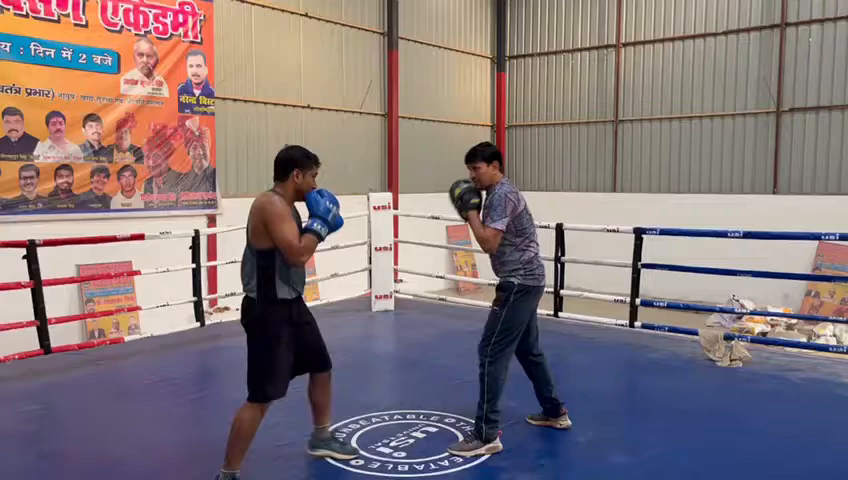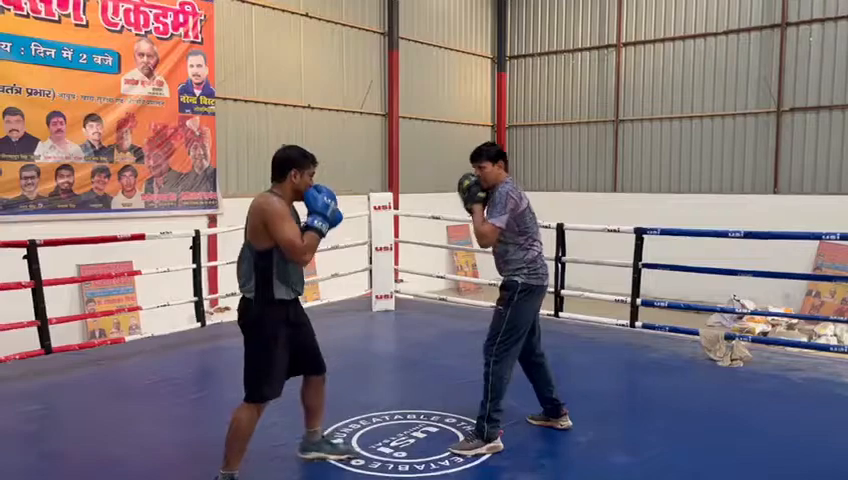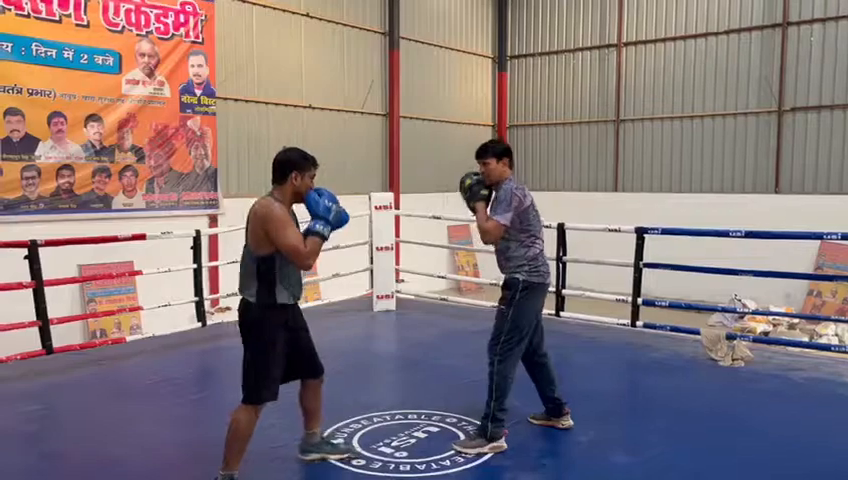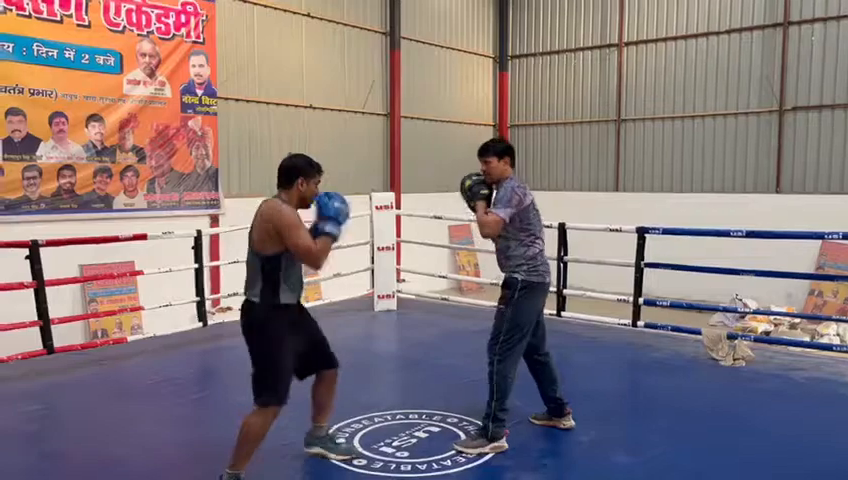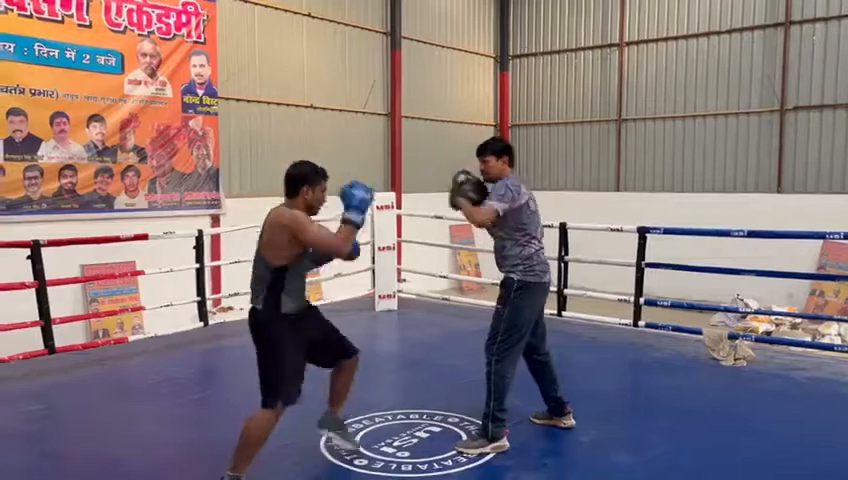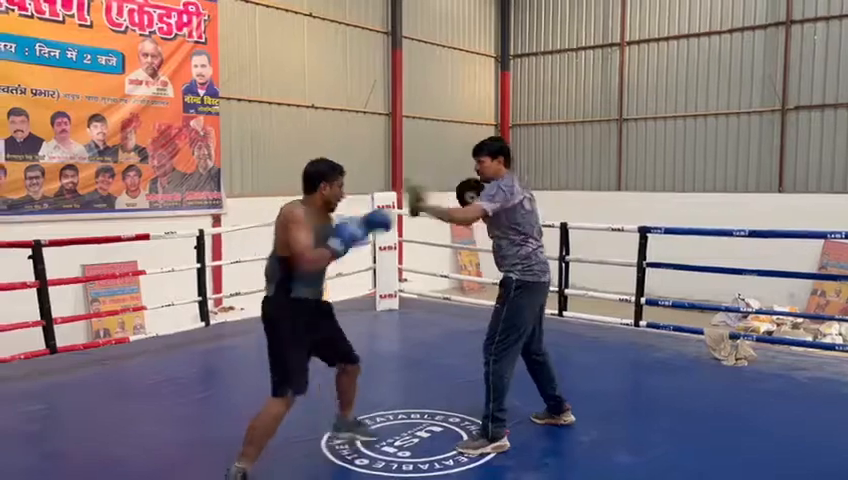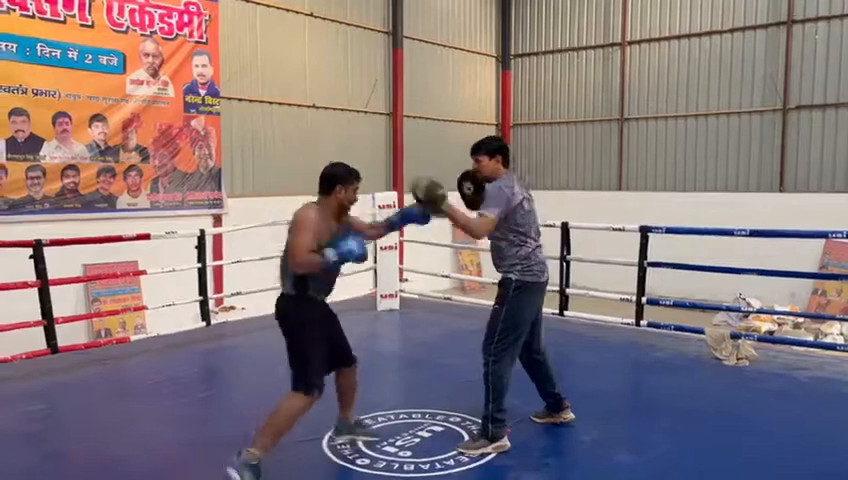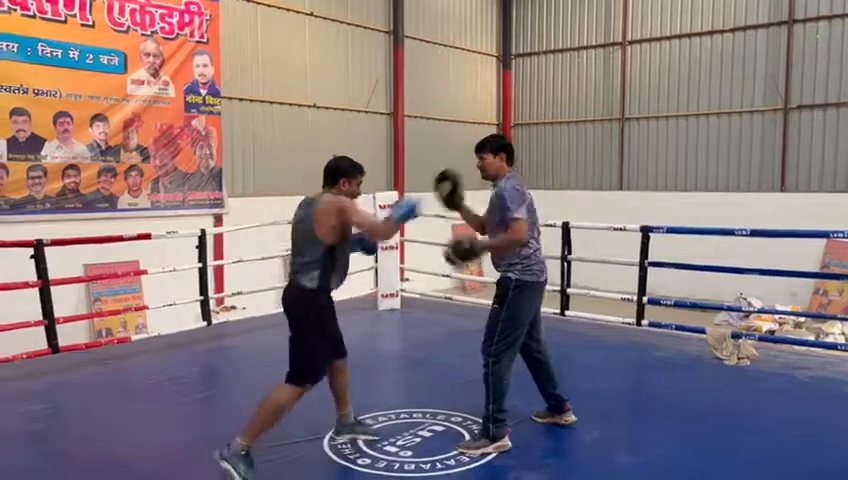
dt=0.1s
person 1, frame 1
left shoulder: (284, 205)
right shoulder: (271, 204)
right elbow: (298, 255)
left wrist: (319, 224)
right wrist: (319, 222)
left hip: (291, 304)
right hip: (268, 311)
left knee: (322, 369)
right knee: (260, 399)
left ankle: (321, 438)
person 1, frame 2
left shoulder: (283, 204)
right shoulder: (270, 205)
right elbow: (300, 255)
left wrist: (317, 221)
right wrist: (319, 218)
left hip: (288, 305)
right hip: (264, 311)
left knee: (316, 372)
right knee: (257, 399)
left ankle: (313, 440)
person 1, frame 3
left shoulder: (280, 209)
right shoulder: (271, 211)
left elbow: (294, 252)
right elbow: (305, 260)
left wrist: (318, 226)
right wrist: (323, 223)
left hip: (285, 310)
right hip: (263, 315)
left knee: (313, 376)
right knee: (256, 401)
left ankle: (313, 443)
person 1, frame 4
left shoulder: (284, 210)
right shoulder: (279, 212)
left elbow: (299, 252)
right elbow: (314, 259)
left wrist: (321, 226)
right wrist: (330, 224)
left hip: (289, 310)
right hip: (267, 316)
left knee: (328, 368)
right knee: (270, 404)
left ankle: (318, 436)
person 1, frame 5
left shoulder: (298, 218)
right shoulder: (288, 220)
right elbow: (343, 249)
right wrist: (355, 210)
left hip: (298, 312)
right hip: (273, 321)
left knee: (347, 357)
right knee: (275, 405)
left ankle: (331, 419)
person 1, frame 6
left shoulder: (321, 216)
right shoulder: (295, 213)
left elbow: (326, 246)
right elbow: (308, 262)
left wrist: (365, 225)
right wrist: (340, 241)
left hip: (312, 306)
right hip: (285, 311)
left knee: (350, 363)
right knee: (284, 397)
left ankle: (346, 422)
person 1, frame 7
left shoulder: (337, 218)
right shoulder: (309, 215)
left elbow: (368, 232)
right elbow: (298, 263)
left wrist: (402, 219)
right wrist: (338, 253)
left hip: (313, 305)
right hip: (299, 307)
left knee: (347, 364)
right knee: (308, 390)
left ankle: (346, 424)
person 1, frame 8
left shoulder: (311, 205)
right shoulder: (339, 205)
right elbow: (380, 231)
left wrist: (356, 242)
right wrist: (401, 212)
left hip: (311, 295)
right hip: (311, 300)
left knee: (338, 359)
right knee: (300, 382)
left ankle: (345, 423)
right ankle: (236, 450)
person 2, frame 1
left shoulder: (502, 195)
right shoulder: (498, 194)
left elbow: (488, 244)
right elbow: (491, 239)
left wrist: (470, 213)
right wrist: (472, 211)
left hip: (519, 282)
right hip: (526, 280)
left knee: (492, 352)
right knee: (527, 349)
left ankle: (486, 434)
right ankle: (555, 411)
person 2, frame 2
left shoulder: (505, 193)
right shoulder: (501, 193)
left elbow: (485, 239)
right elbow: (493, 235)
left wrist: (475, 206)
right wrist: (477, 204)
left hip: (523, 282)
right hip: (529, 280)
left knee: (497, 352)
right knee: (529, 349)
left ankle: (488, 434)
right ankle: (556, 412)
person 2, frame 3
left shoulder: (509, 191)
right shoulder: (506, 191)
left elbow: (489, 235)
right elbow: (497, 234)
left wrist: (478, 203)
right wrist: (479, 204)
left hip: (524, 280)
right hip: (532, 278)
left knee: (502, 351)
right knee: (532, 348)
left ankle: (492, 433)
right ankle: (557, 411)
person 2, frame 4
left shoulder: (510, 189)
right shoulder: (507, 190)
left elbow: (488, 229)
right elbow: (498, 231)
left wrist: (479, 203)
right wrist: (480, 203)
left hip: (524, 279)
right hip: (533, 277)
left knee: (502, 351)
right knee: (534, 347)
left ankle: (493, 433)
right ankle: (559, 411)
person 2, frame 5
left shoulder: (508, 188)
right shoulder: (511, 189)
left elbow: (480, 218)
right elbow: (497, 224)
left wrist: (463, 199)
right wrist: (474, 200)
left hip: (524, 281)
right hip: (534, 278)
left knee: (499, 351)
right knee: (536, 347)
left ankle: (492, 434)
right ankle: (558, 411)
person 2, frame 6
left shoulder: (501, 189)
right shoulder: (516, 188)
left elbow: (465, 216)
left wrist: (425, 206)
right wrist: (477, 203)
left hip: (522, 279)
right hip: (536, 276)
left knee: (498, 351)
right knee: (532, 347)
left ankle: (494, 433)
right ankle: (558, 409)
person 2, frame 7
left shoulder: (499, 189)
right shoulder: (514, 187)
left elbow: (479, 230)
right elbow: (491, 228)
left wrist: (445, 207)
right wrist: (460, 204)
left hip: (520, 280)
right hip: (534, 276)
left knee: (496, 352)
right knee: (530, 346)
left ankle: (494, 433)
right ankle: (557, 406)
person 2, frame 8
left shoulder: (508, 188)
right shoulder: (508, 188)
left elbow: (518, 234)
right elbow: (485, 225)
left wrist: (477, 247)
right wrist: (458, 205)
left hip: (519, 279)
right hip: (531, 276)
left knee: (496, 351)
right knee: (531, 345)
left ankle: (495, 433)
right ankle: (559, 408)
